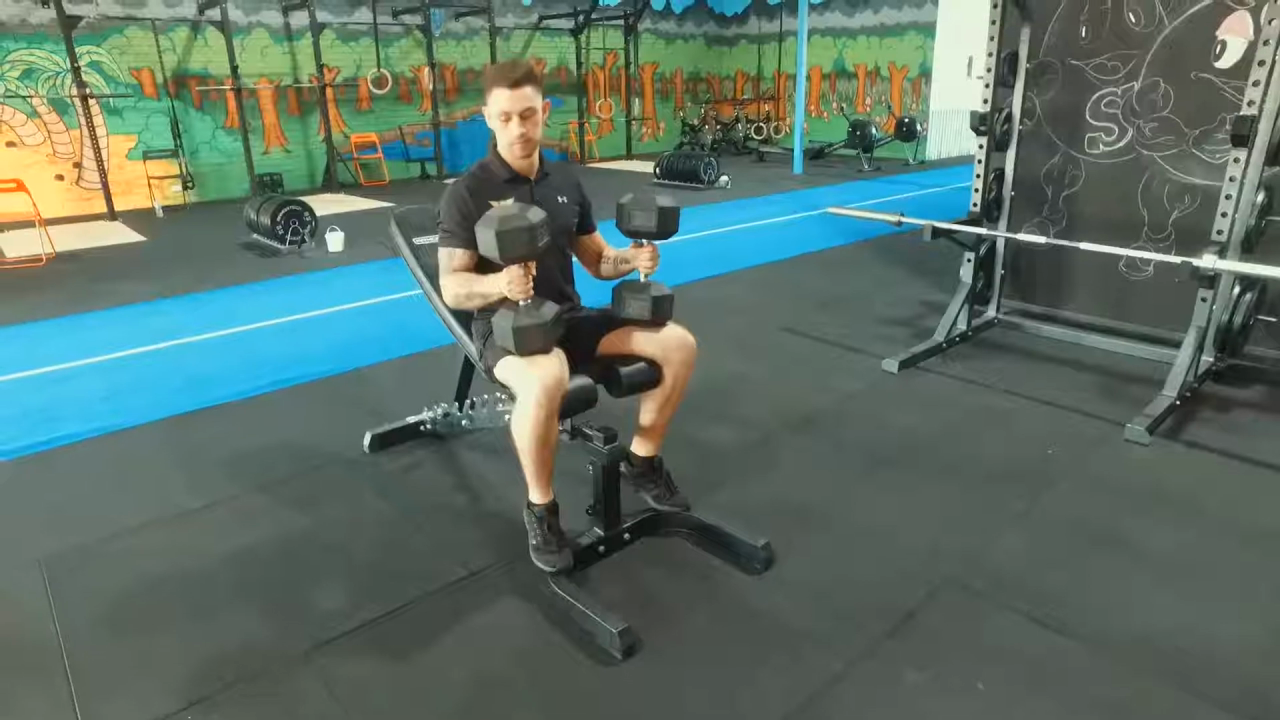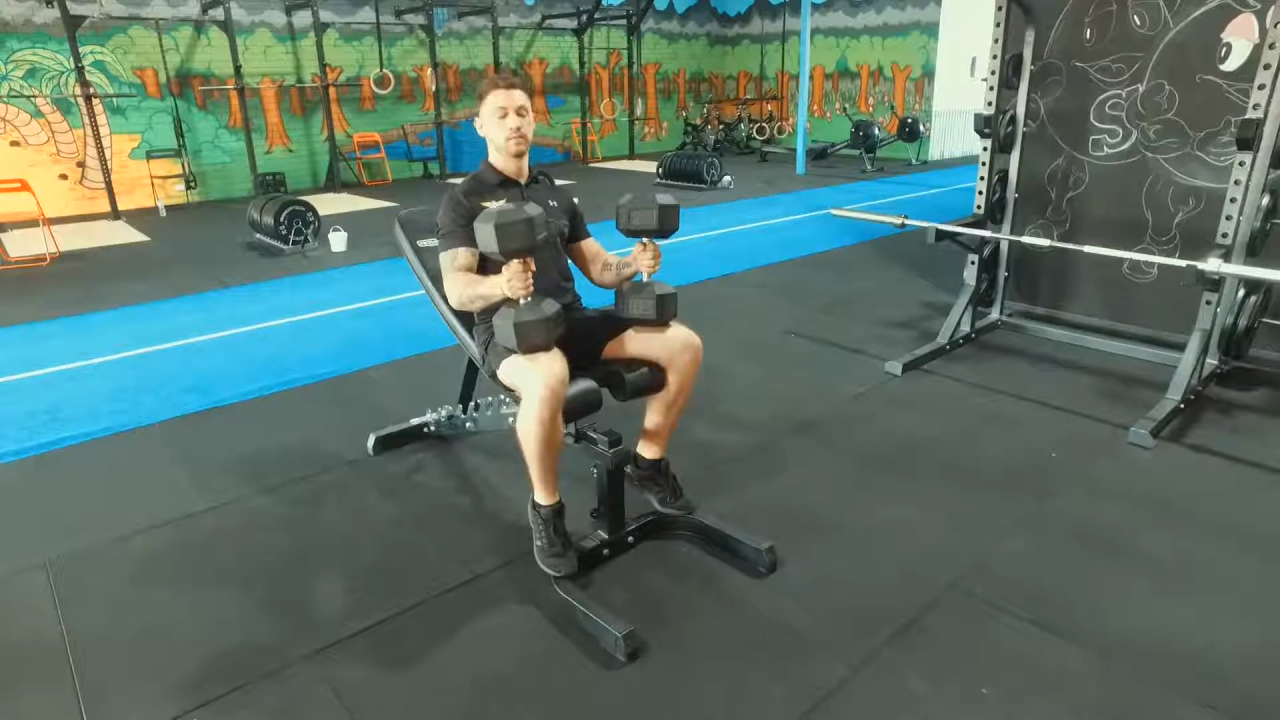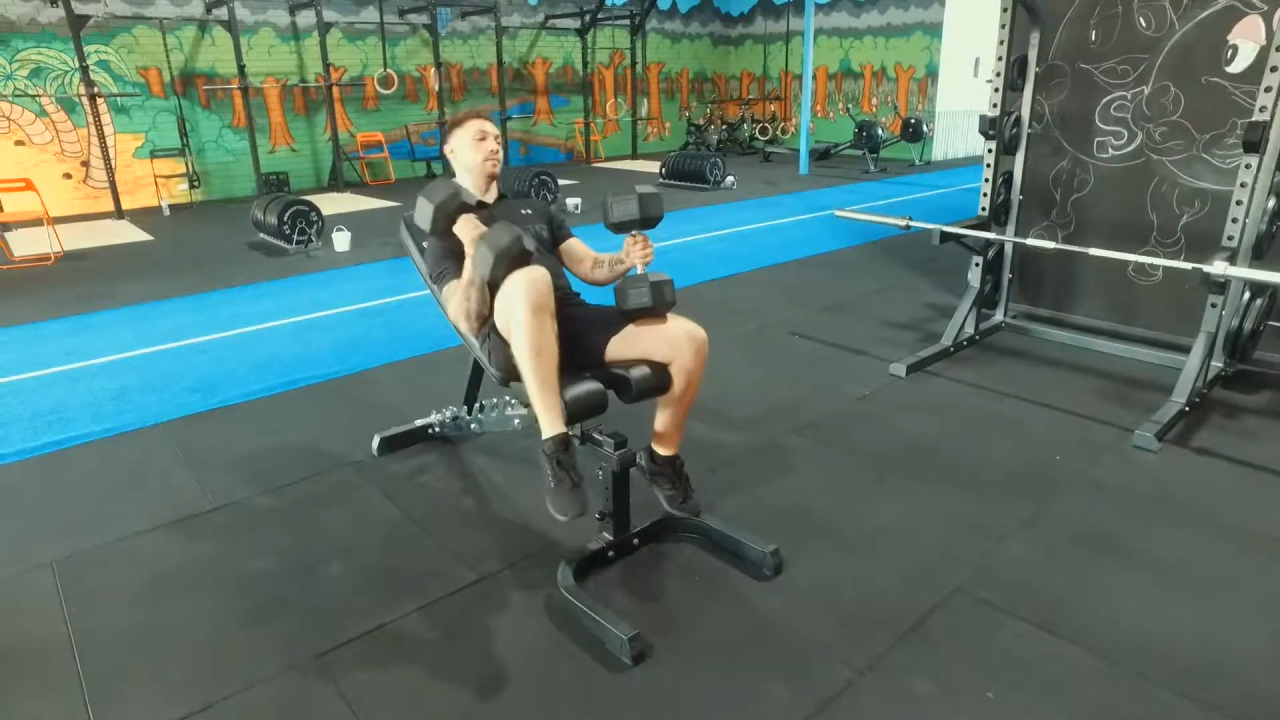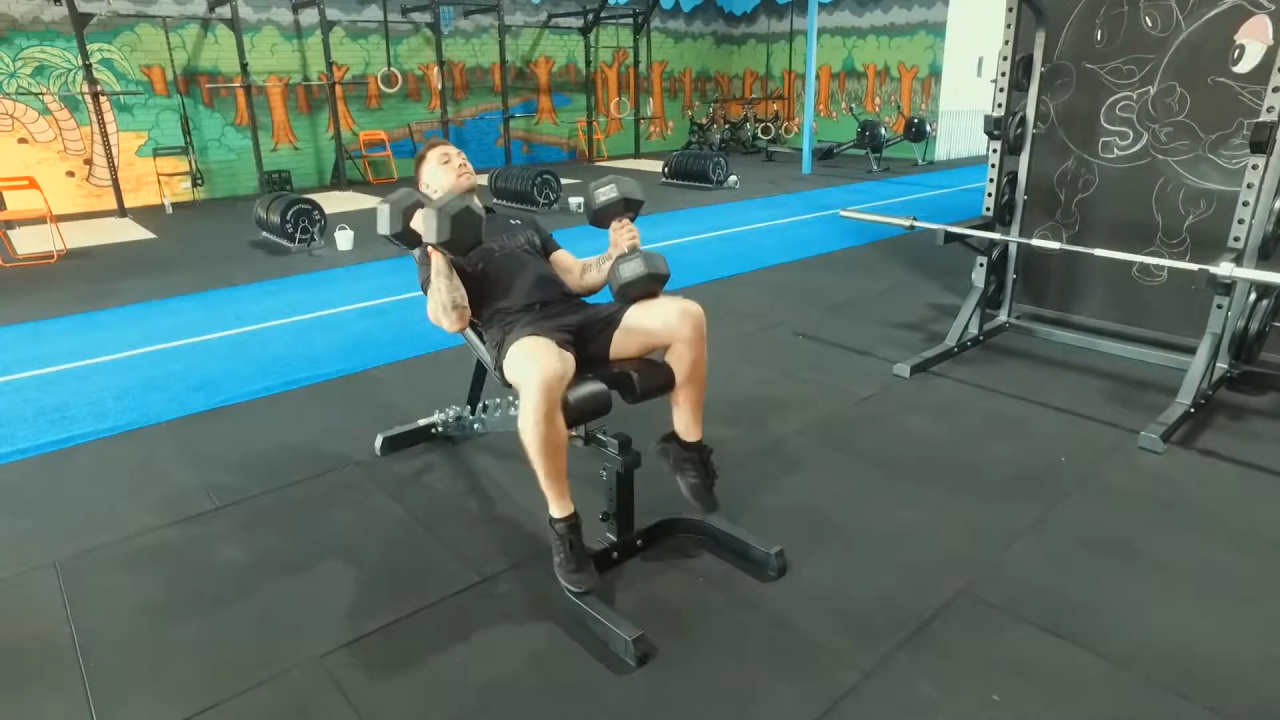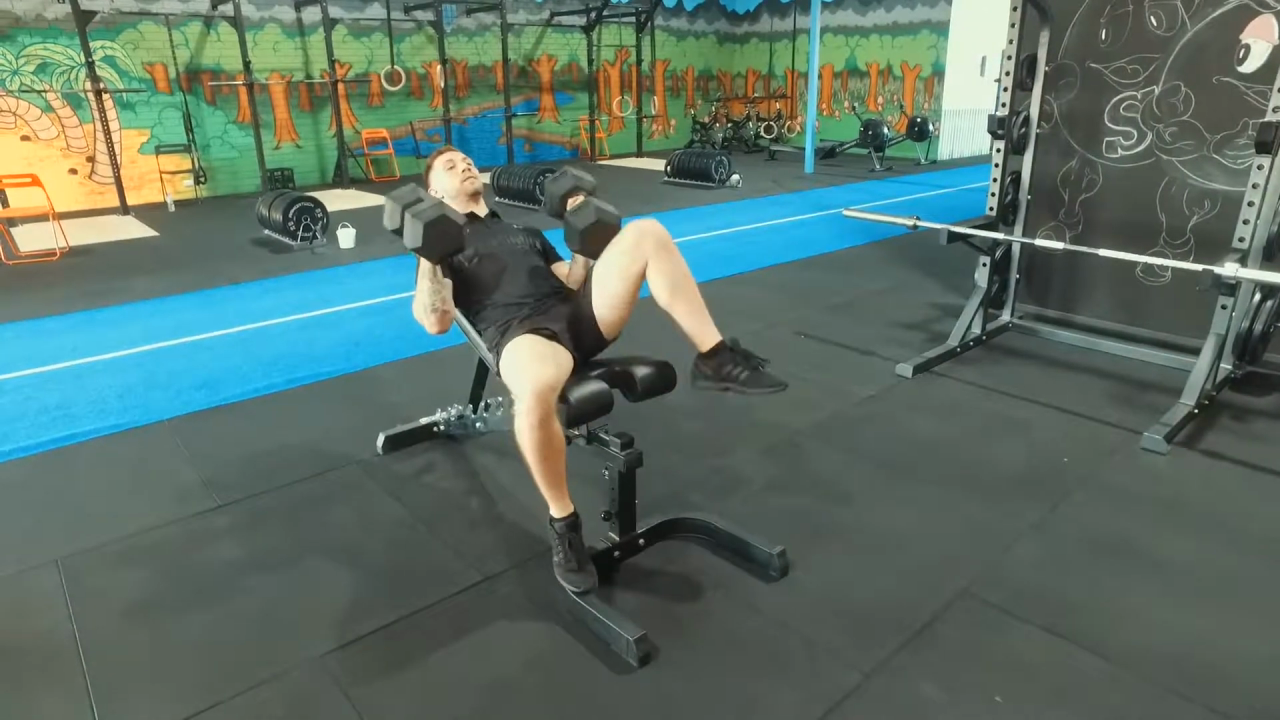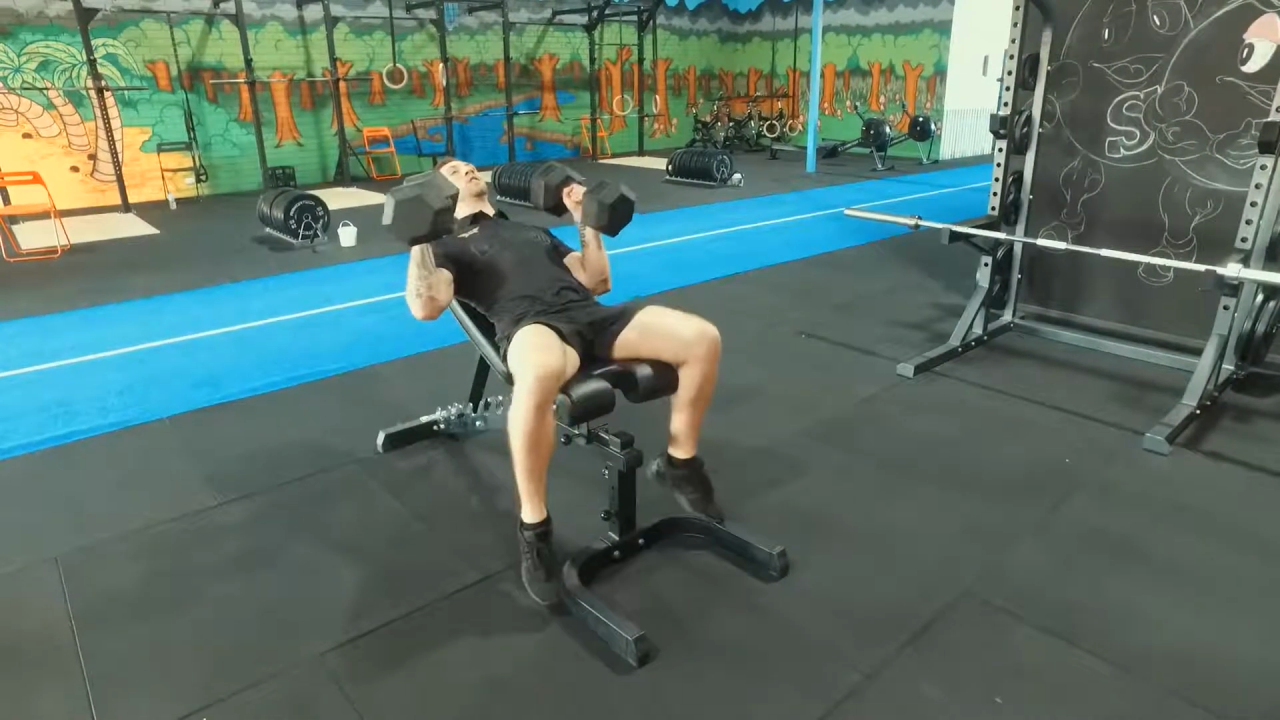
dt=0.4s
person 1, frame 1
left shoulder: (566, 183)
right shoulder: (467, 193)
left elbow: (596, 259)
right elbow: (452, 287)
left wrist: (633, 259)
right wrist: (499, 284)
left hip: (569, 317)
left knee: (678, 344)
right knee: (546, 379)
left ankle: (642, 462)
right ankle: (541, 509)
person 1, frame 2
left shoulder: (556, 195)
right shoulder: (464, 199)
left elbow: (599, 269)
right elbow: (457, 290)
left wrist: (636, 264)
right wrist: (502, 285)
left hip: (573, 319)
left knee: (685, 346)
right knee: (548, 379)
left ankle: (648, 464)
right ankle: (546, 509)
person 1, frame 3
left shoulder: (535, 209)
right shoulder: (447, 236)
left elbow: (591, 268)
right elbow: (470, 322)
left wrist: (628, 259)
right wrist: (474, 253)
left hip: (577, 319)
right hip: (513, 332)
left knee: (691, 341)
right knee: (530, 281)
left ankle: (662, 459)
right ankle: (557, 451)
person 1, frame 4
left shoulder: (521, 223)
right shoulder: (439, 247)
left elbow: (580, 279)
right elbow: (453, 319)
left wrist: (617, 250)
right wrist: (438, 250)
left hip: (583, 319)
right hip: (523, 333)
left knee: (685, 317)
right knee: (542, 383)
left ankle: (686, 448)
right ankle: (564, 524)
person 1, frame 5
left shoulder: (525, 232)
right elbow: (435, 321)
left hip: (580, 317)
right hip: (522, 333)
left knee: (644, 234)
right knee: (536, 390)
left ankle: (716, 358)
right ankle: (563, 524)
person 1, frame 6
left shoulder: (534, 231)
right shoulder: (450, 247)
left elbow: (598, 282)
right elbow: (425, 307)
left wrist: (584, 221)
left hip: (593, 317)
right hip: (534, 327)
left knee: (703, 339)
right knee: (539, 375)
left ankle: (679, 463)
right ankle: (533, 526)
